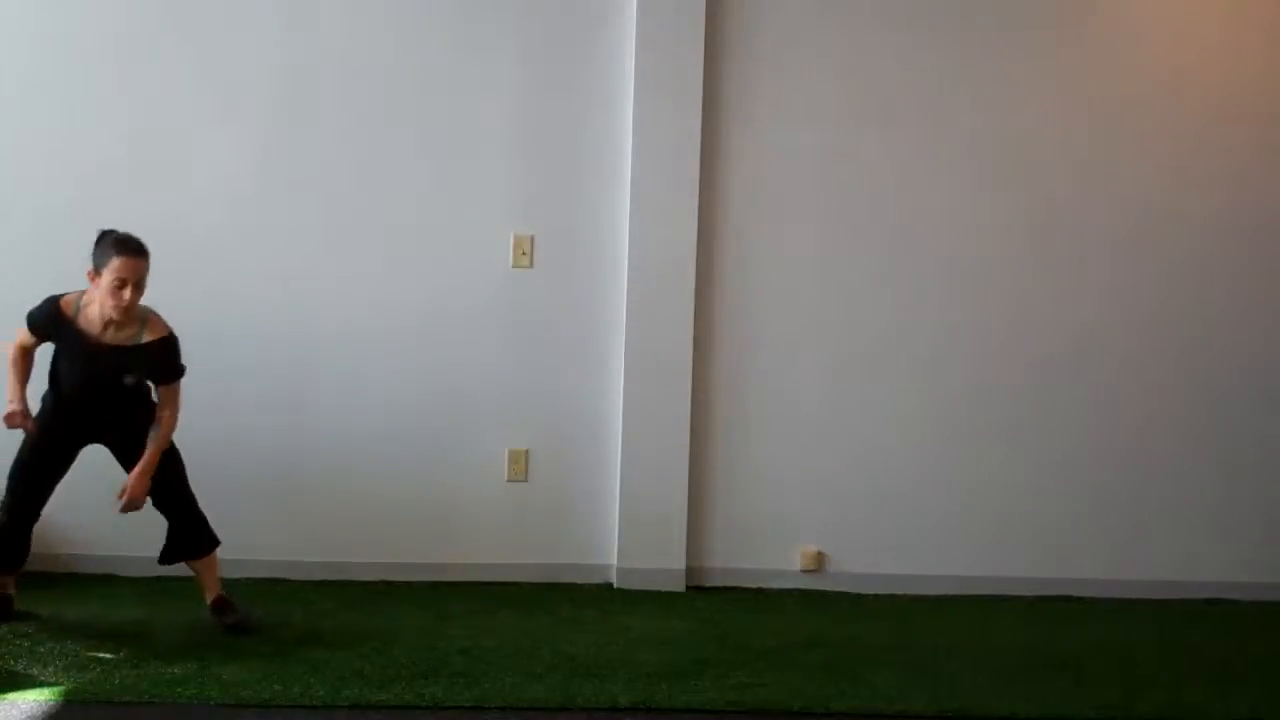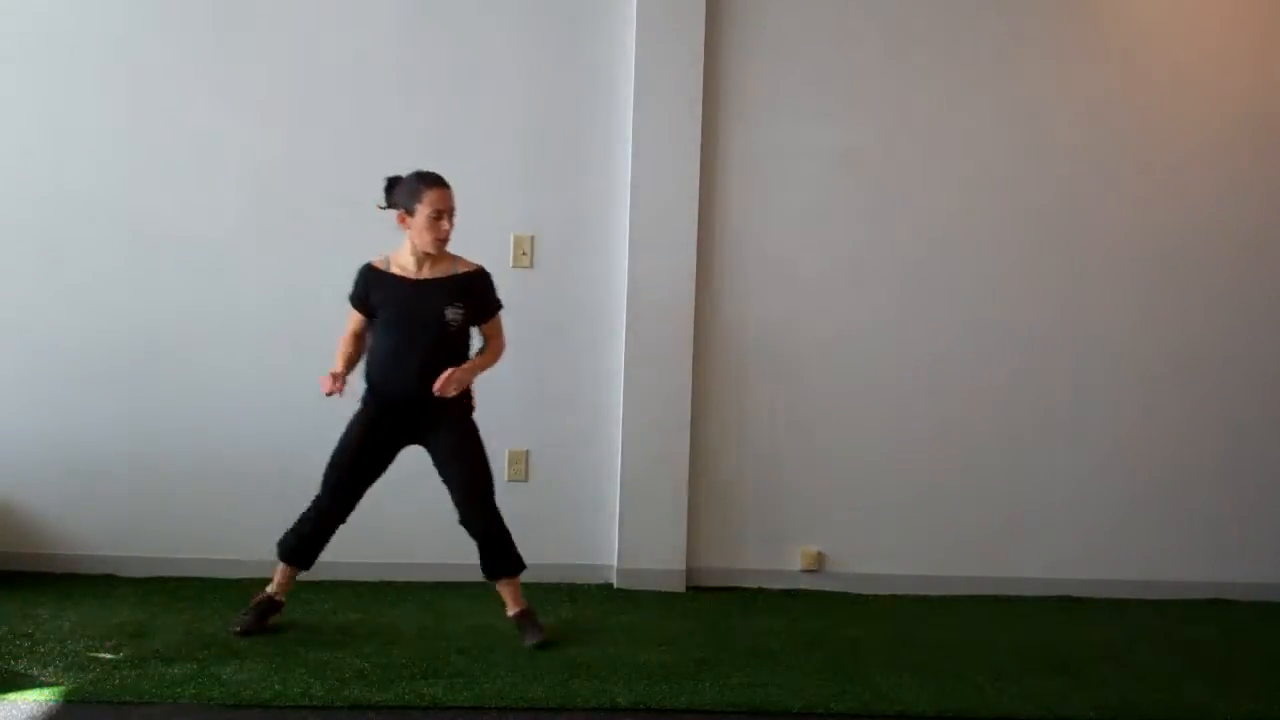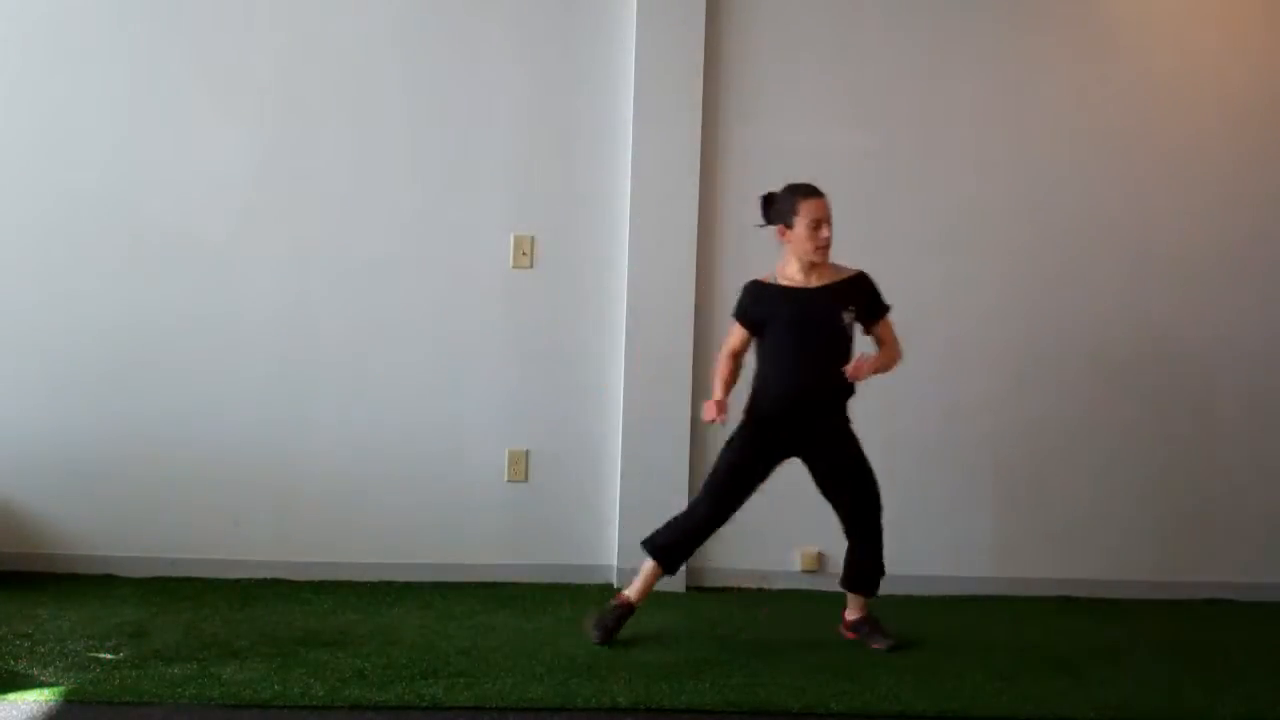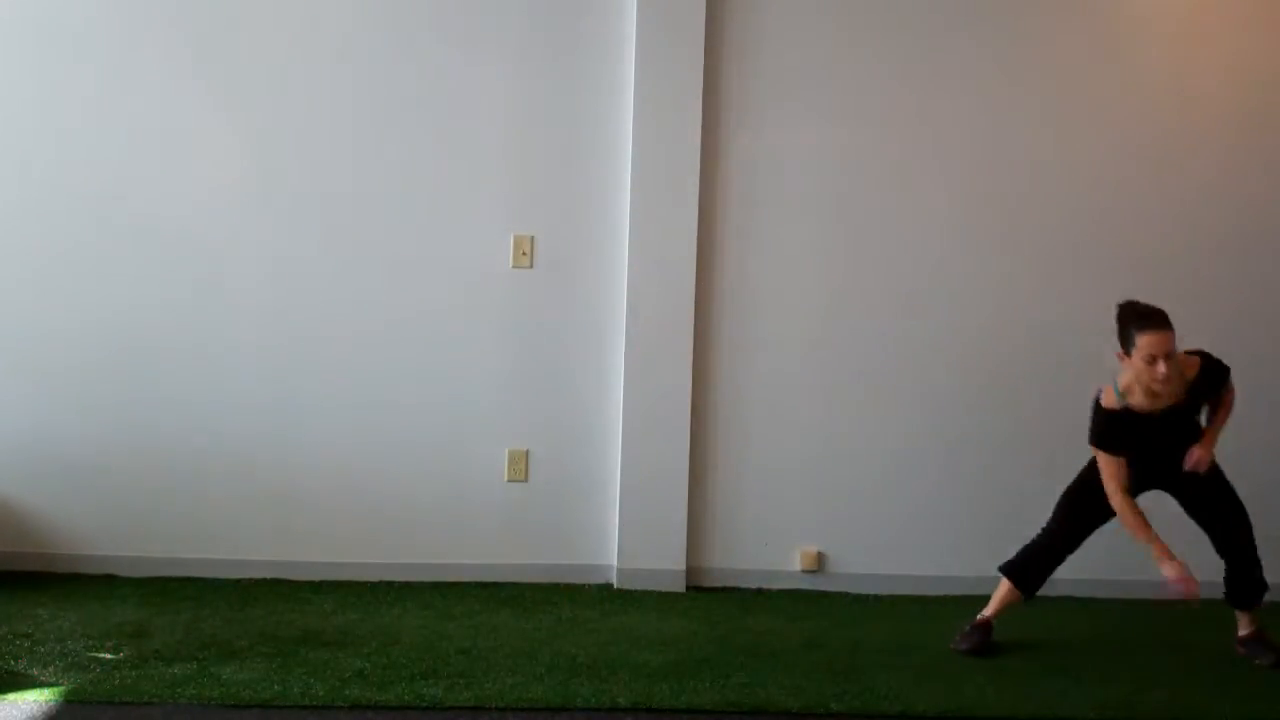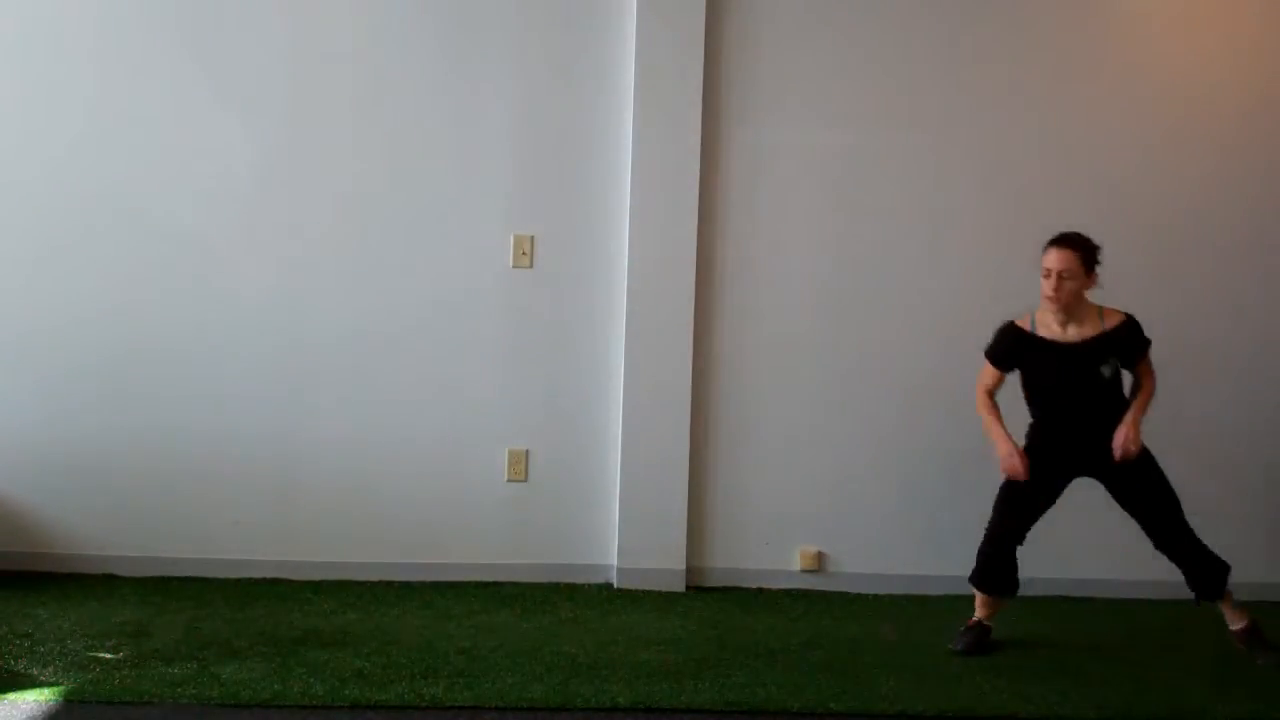
dt=0.7s
person 1, frame 1
left shoulder: (156, 338)
right shoulder: (58, 312)
left elbow: (168, 408)
left wrist: (146, 467)
left hip: (127, 419)
right hip: (64, 417)
left knee: (178, 500)
left ankle: (216, 597)
person 1, frame 2
left shoulder: (469, 279)
right shoulder: (374, 277)
left elbow: (494, 341)
right elbow: (355, 333)
left wrist: (470, 369)
right wrist: (340, 370)
left hip: (446, 416)
right hip: (383, 409)
left knee: (479, 511)
right knee: (330, 504)
left ankle: (518, 608)
right ankle: (272, 596)
person 1, frame 3
left shoulder: (854, 286)
right shoulder: (763, 292)
left elbow: (891, 347)
right elbow: (732, 351)
left wrist: (873, 363)
right wrist: (718, 396)
left hip: (827, 425)
right hip: (767, 421)
left knee: (865, 517)
right knee: (707, 512)
left ankle: (857, 617)
right ankle: (627, 601)
person 1, frame 4
left shoulder: (1200, 370)
right shoulder: (1111, 409)
left elbow: (1225, 394)
right elbow: (1117, 494)
left wrist: (1208, 440)
right wrist: (1164, 559)
left hip: (1187, 462)
right hip: (1128, 465)
left knee: (1237, 536)
right knee: (1058, 537)
left ankle: (1248, 632)
right ankle: (985, 620)
person 1, frame 5
left shoulder: (1120, 327)
right shoulder: (1019, 334)
left elbow: (1145, 377)
right elbow: (984, 392)
left wrist: (1132, 421)
right wrist: (1002, 442)
left hip: (1114, 445)
right hip: (1053, 447)
left knee: (1172, 533)
right knee: (1004, 527)
left ankle: (1239, 625)
right ankle: (980, 622)
